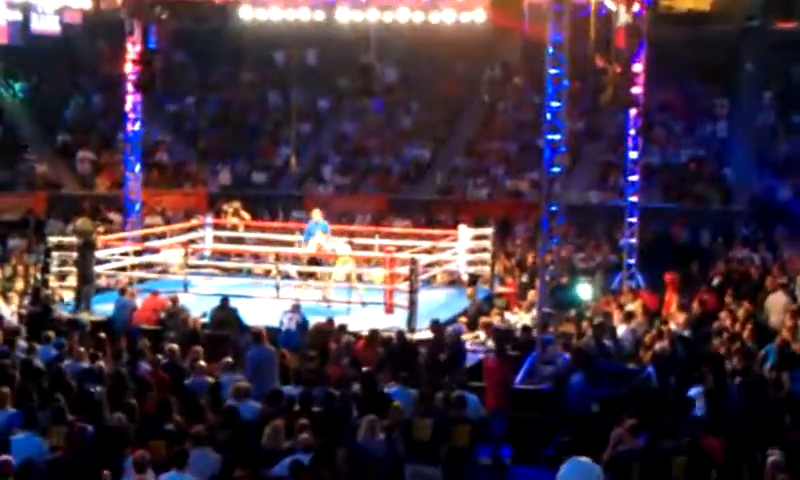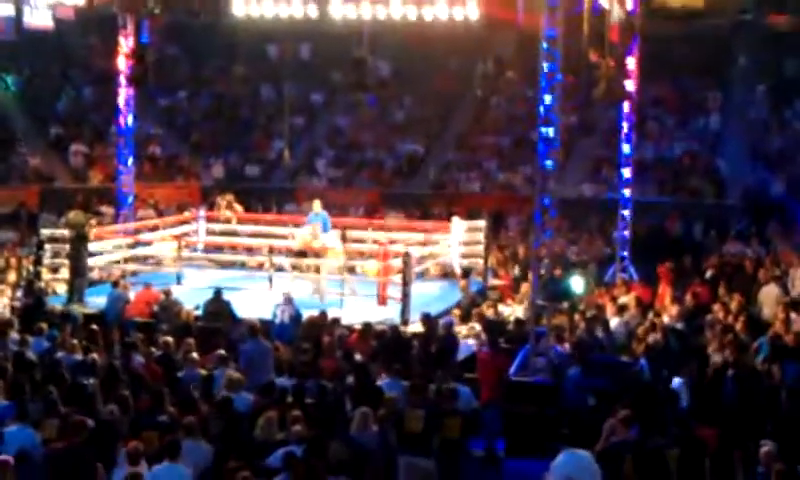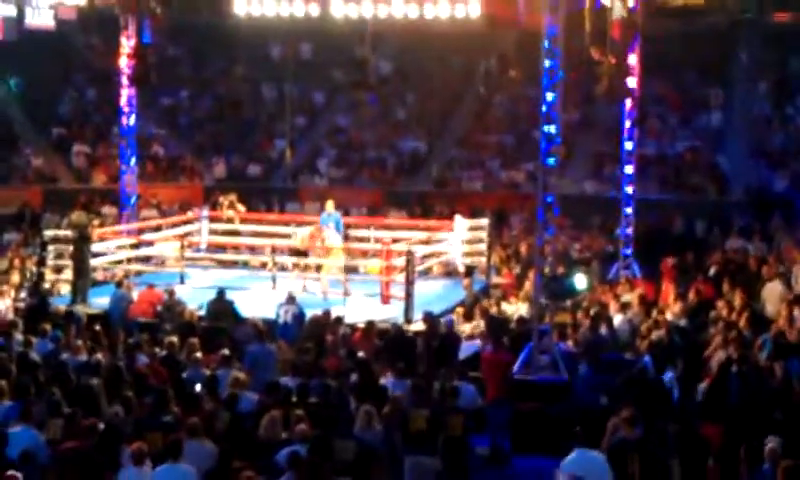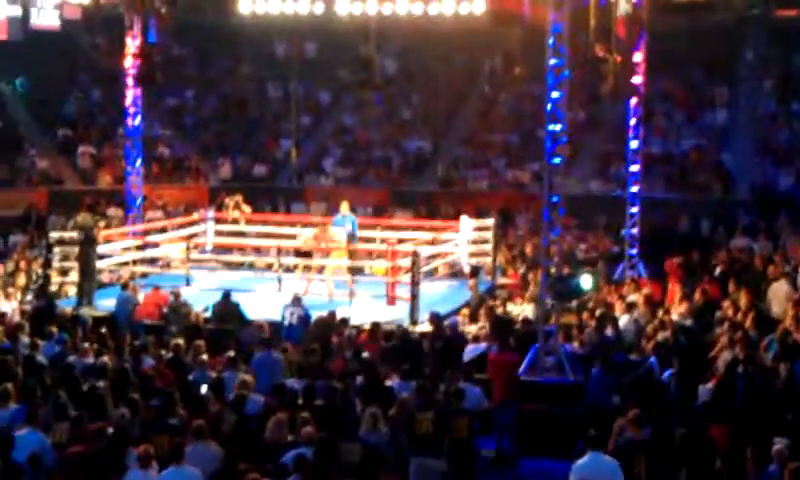
dt=0.2s
person 1, frame 1
left shoulder: (488, 360)
right shoulder: (504, 363)
left hip: (491, 401)
right hip: (500, 403)
left knee: (495, 431)
right knee: (499, 431)
left ankle: (496, 455)
right ankle: (497, 455)
person 1, frame 2
left shoulder: (482, 353)
right shoulder: (500, 356)
left elbow: (479, 373)
right elbow: (504, 373)
left hip: (485, 394)
right hip: (494, 394)
left knee: (488, 423)
right knee: (494, 423)
left ankle: (489, 448)
right ankle: (491, 448)
person 1, frame 3
left shoulder: (486, 353)
right shoulder: (506, 355)
left elbow: (483, 373)
right elbow: (509, 372)
left hip: (491, 393)
right hip: (502, 393)
left knee: (493, 421)
right knee: (502, 421)
left ankle: (495, 447)
right ankle: (500, 448)
person 1, frame 4
left shoulder: (492, 355)
right shoulder: (513, 357)
left elbow: (490, 375)
right elbow: (515, 375)
left hip: (497, 395)
right hip: (510, 395)
left knee: (499, 424)
right knee: (510, 423)
left ankle: (500, 450)
right ankle: (510, 450)
